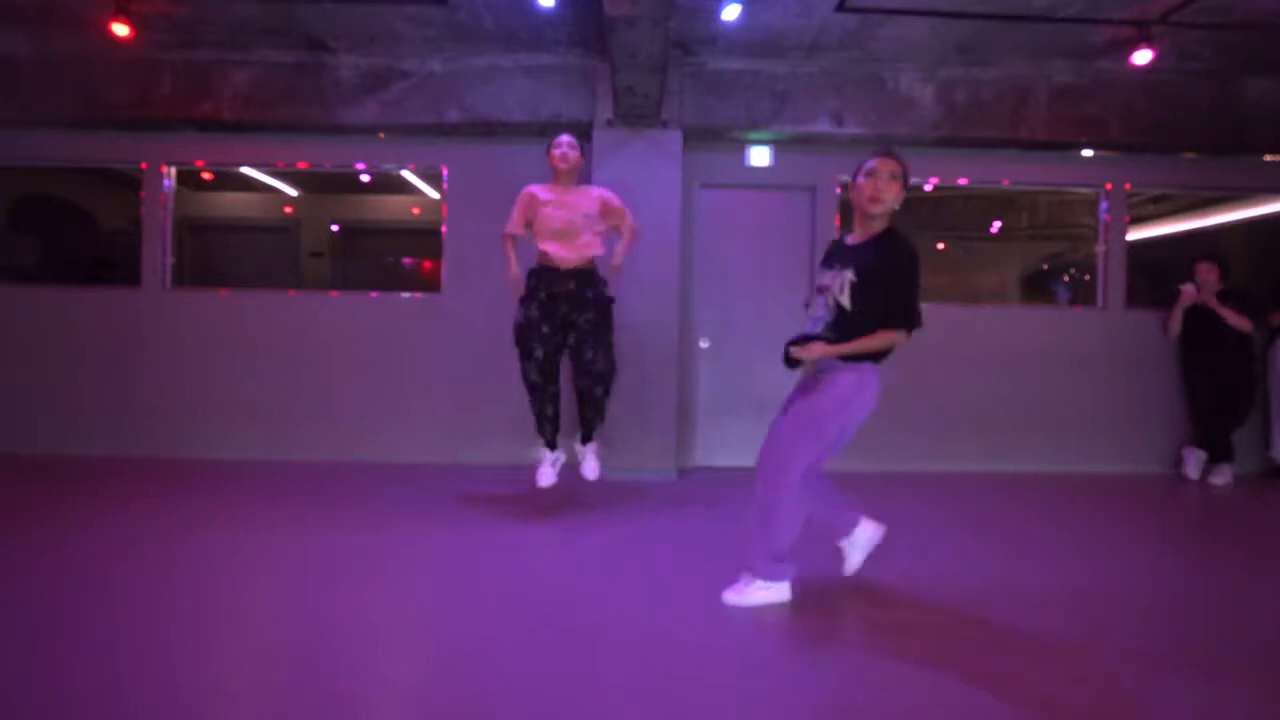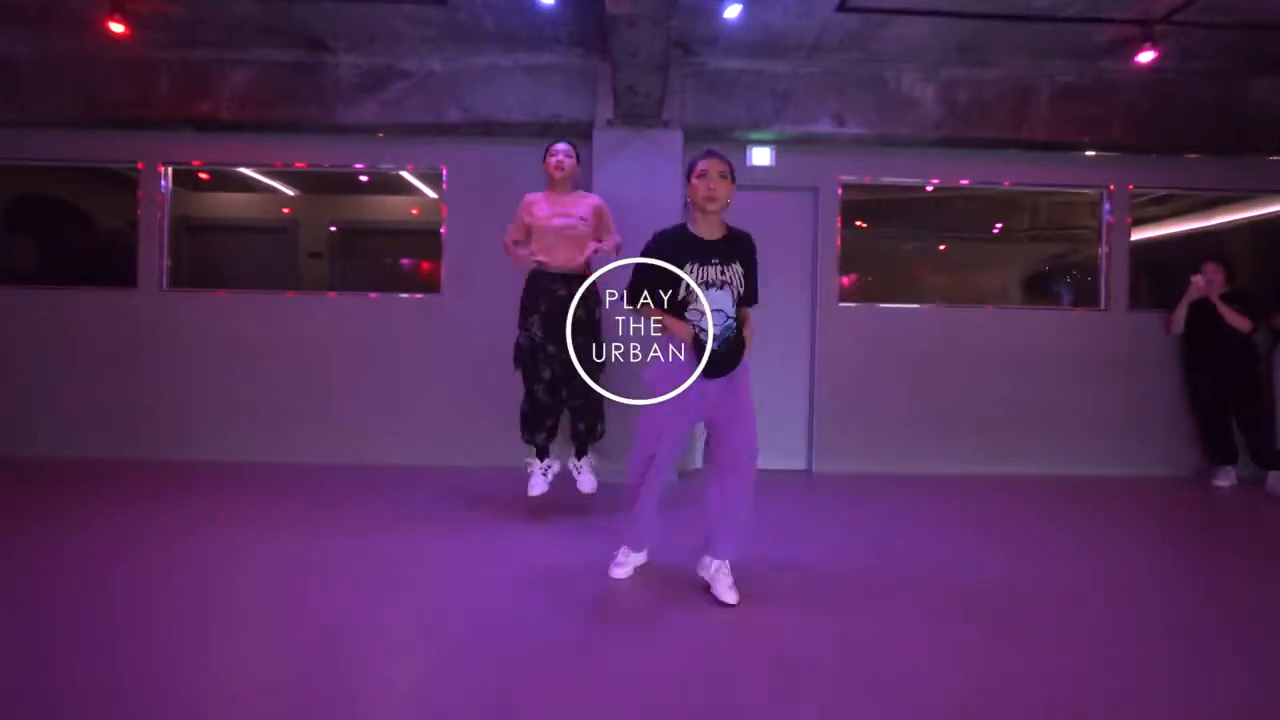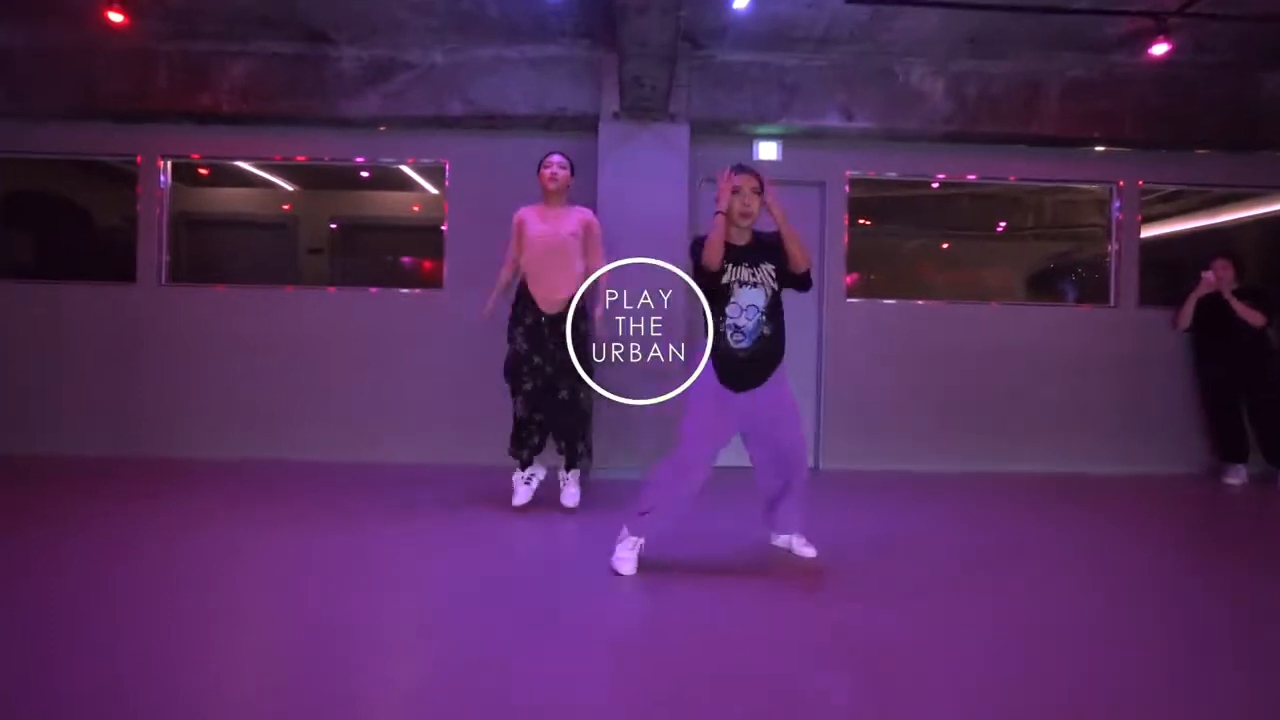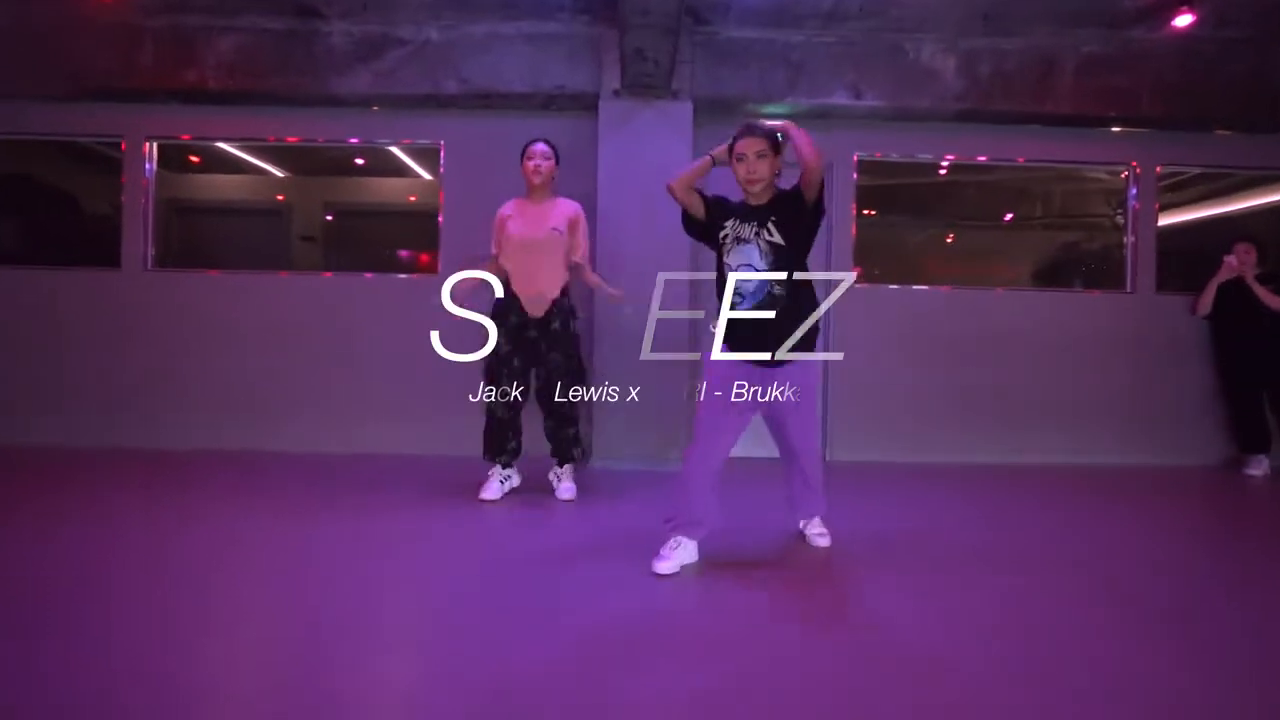
dt=0.5s
person 1, frame 1
left shoulder: (896, 252)
right shoulder: (835, 248)
left elbow: (897, 332)
left wrist: (829, 349)
right wrist: (805, 344)
left hip: (851, 378)
right hip: (820, 374)
left knee: (781, 469)
right knee: (794, 470)
left ankle: (770, 576)
right ankle: (854, 529)
person 1, frame 2
left shoulder: (744, 246)
right shoulder: (667, 244)
right elbow: (638, 299)
left wrist: (745, 327)
right wrist: (670, 323)
left hip: (730, 368)
right hip: (678, 366)
left knee: (737, 458)
right knee: (654, 459)
left ankle: (718, 562)
right ankle: (634, 547)
person 1, frame 3
left shoulder: (772, 246)
right shoulder: (705, 245)
left elbow: (801, 270)
right elbow: (711, 262)
left wrist: (777, 213)
right wrist: (721, 210)
left hip: (766, 376)
right hip: (716, 374)
left knee: (791, 456)
right knee: (690, 460)
left ankle: (785, 529)
right ankle: (633, 535)
person 1, frame 4
left shoulder: (795, 209)
right shoulder: (722, 214)
left elbow: (813, 169)
right elbow: (676, 187)
left wrist: (788, 130)
right wrist: (714, 157)
left hip: (788, 351)
right hip: (731, 349)
left knee: (800, 443)
right knee: (706, 443)
left ankle: (810, 515)
right ankle: (685, 535)
person 2, frame 1
left shoulder: (599, 197)
right shoulder: (532, 194)
left elbow: (629, 225)
right elbow: (510, 234)
left wrist: (619, 254)
right wrist: (513, 264)
left hip: (586, 286)
right hip: (544, 285)
left knee: (593, 370)
right knee: (539, 370)
left ankle: (588, 444)
right ankle: (549, 449)
person 2, frame 2
left shoulder: (593, 204)
right shoulder: (531, 203)
left elbow: (612, 241)
right elbow: (511, 241)
left wrist: (600, 248)
right wrist: (518, 253)
left hip: (579, 292)
right hip: (541, 290)
left knee: (581, 378)
right knee: (540, 378)
left ankle: (582, 458)
right ankle: (541, 459)
person 2, frame 3
left shoulder: (584, 218)
right shoulder: (524, 216)
left elbow: (596, 267)
right elbow: (511, 265)
left wrist: (599, 303)
right wrist: (494, 299)
left hip: (569, 313)
right hip: (529, 312)
left knee: (571, 396)
right knee: (528, 393)
left ankle: (570, 472)
right ankle: (527, 470)
person 2, frame 4
left shoulder: (571, 211)
right shoulder: (507, 212)
left elbow: (579, 262)
right elbow: (499, 259)
left wrist: (601, 287)
left hip: (559, 311)
right hip: (513, 308)
left knee: (559, 395)
right knee: (502, 392)
left ankle: (564, 469)
right ankle: (502, 469)
person 3, frame 1
left shoulder: (1235, 298)
right shoulder: (1188, 302)
left elbow: (1248, 327)
right elbow: (1173, 333)
left wrist: (1217, 306)
right wrist: (1180, 307)
left hip: (1236, 366)
right hip: (1200, 368)
left knee: (1235, 411)
right knee: (1206, 415)
left ankle: (1201, 449)
right ankle: (1221, 463)
person 3, frame 2
left shoulder: (1240, 300)
right shoulder: (1193, 304)
left elbow: (1245, 326)
right elbow: (1175, 329)
left wrist: (1217, 301)
right wrist: (1187, 299)
left hip: (1241, 367)
right hip: (1204, 370)
left knee: (1253, 417)
right knee: (1212, 419)
right ankle: (1225, 468)
person 3, frame 3
left shoulder: (1252, 295)
right shoulder: (1204, 301)
left elbow: (1258, 321)
right elbow: (1182, 325)
left wrist: (1228, 297)
right wrist: (1196, 294)
left hip: (1255, 364)
right hip: (1216, 369)
right knee: (1223, 416)
right ankle: (1236, 465)
person 3, frame 4
right shoulder: (1225, 286)
right elbow: (1201, 311)
left wrist: (1252, 282)
right wrist: (1218, 279)
right hip: (1235, 358)
right knee: (1244, 406)
right ankle: (1257, 456)
